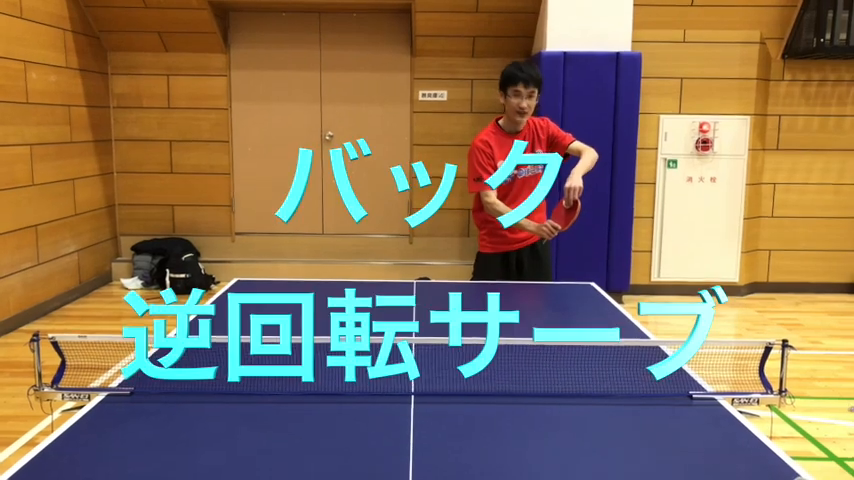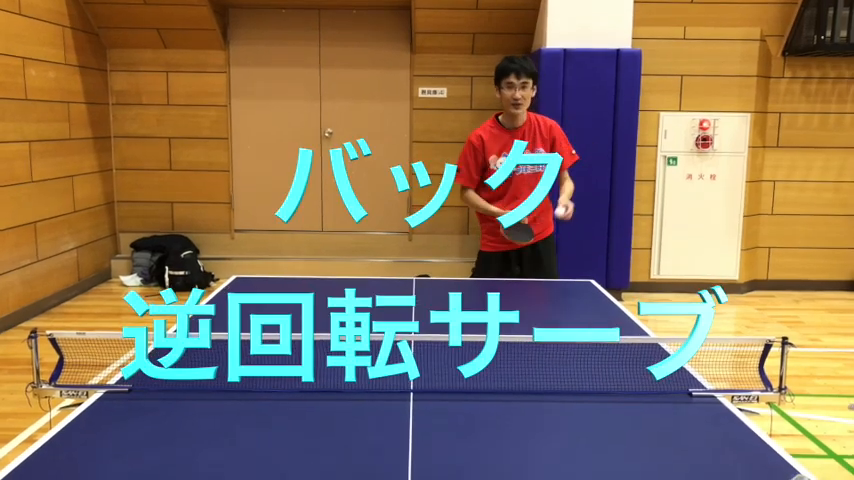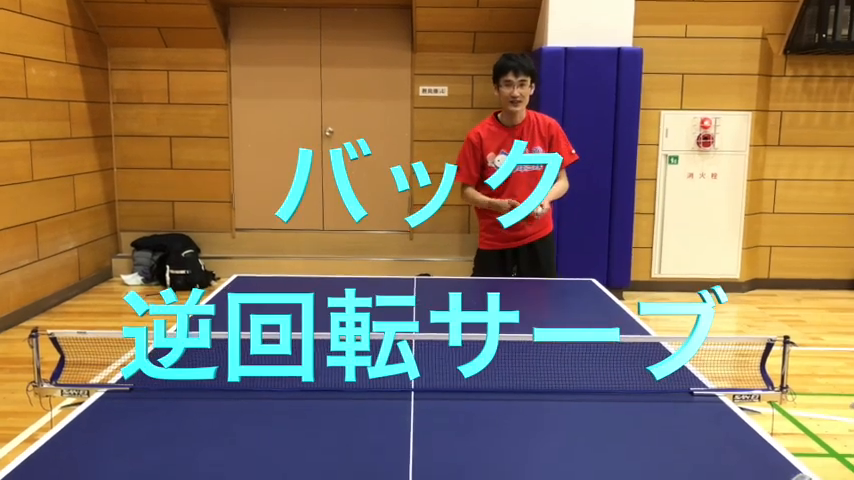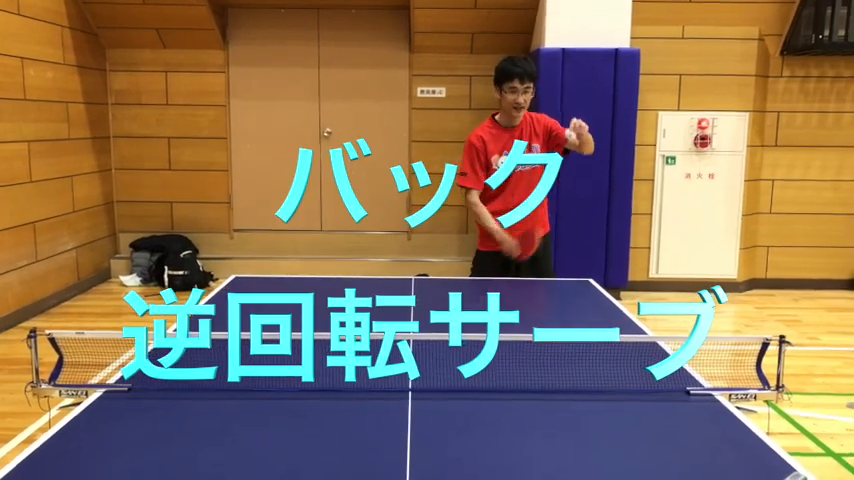
dt=0.5s
person 1, frame 1
left shoulder: (543, 129)
right shoulder: (484, 144)
left elbow: (590, 153)
right elbow: (489, 202)
left wrist: (576, 174)
right wrist: (532, 227)
left hip: (536, 242)
right hip: (495, 245)
person 1, frame 2
left shoulder: (549, 129)
right shoulder: (480, 139)
left elbow: (564, 179)
right elbow: (466, 192)
left wrist: (564, 199)
right wrist: (500, 214)
left hip: (540, 238)
right hip: (496, 242)
person 1, frame 3
left shoulder: (548, 128)
right shoulder: (479, 136)
left elbow: (562, 180)
right elbow: (467, 189)
left wrist: (547, 198)
right wrist: (498, 205)
left hip: (538, 236)
right hip: (494, 239)
person 1, frame 4
left shoulder: (542, 125)
right shoulder: (480, 139)
left elbow: (586, 149)
right elbow: (472, 198)
left wrist: (582, 134)
right wrist: (501, 236)
left hip: (536, 236)
right hip: (495, 241)
